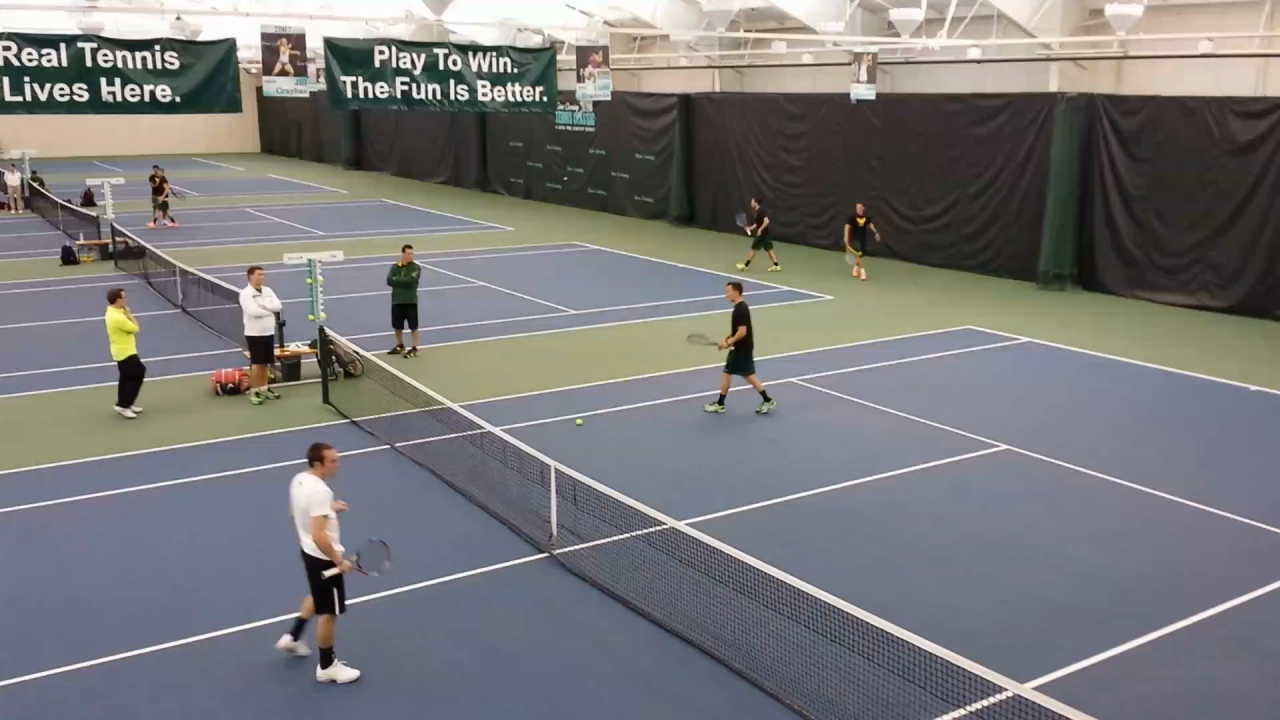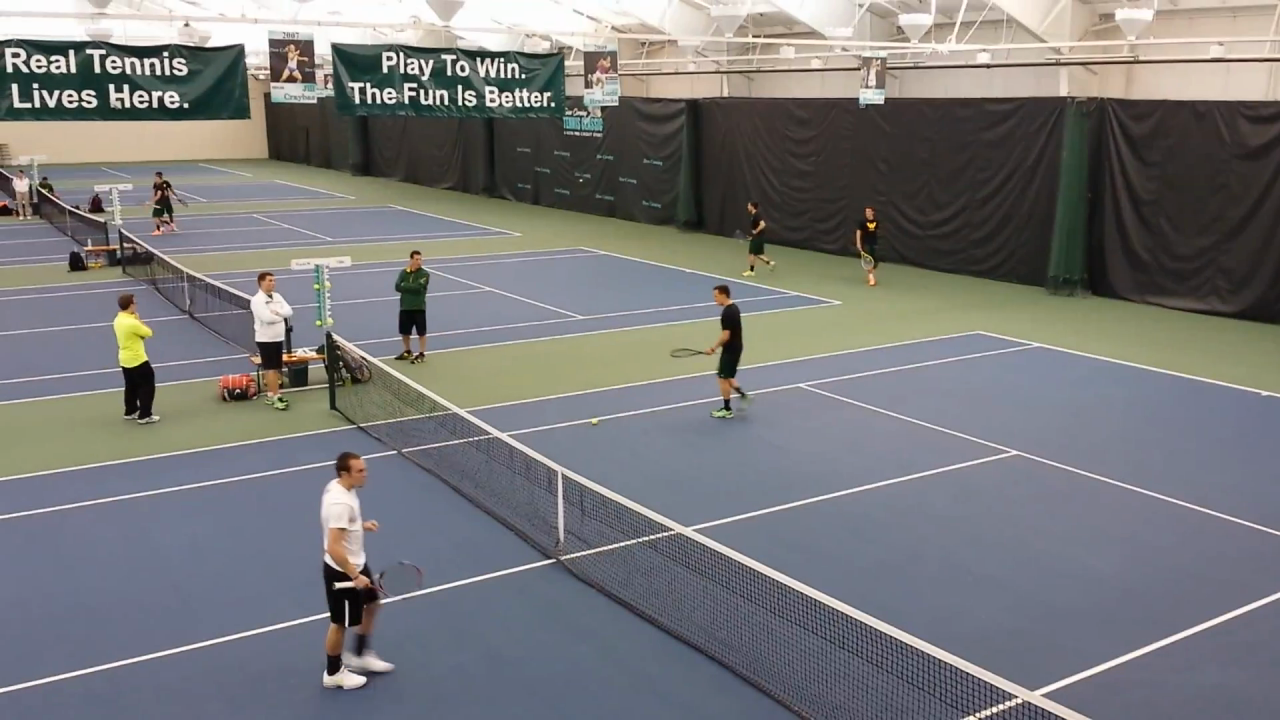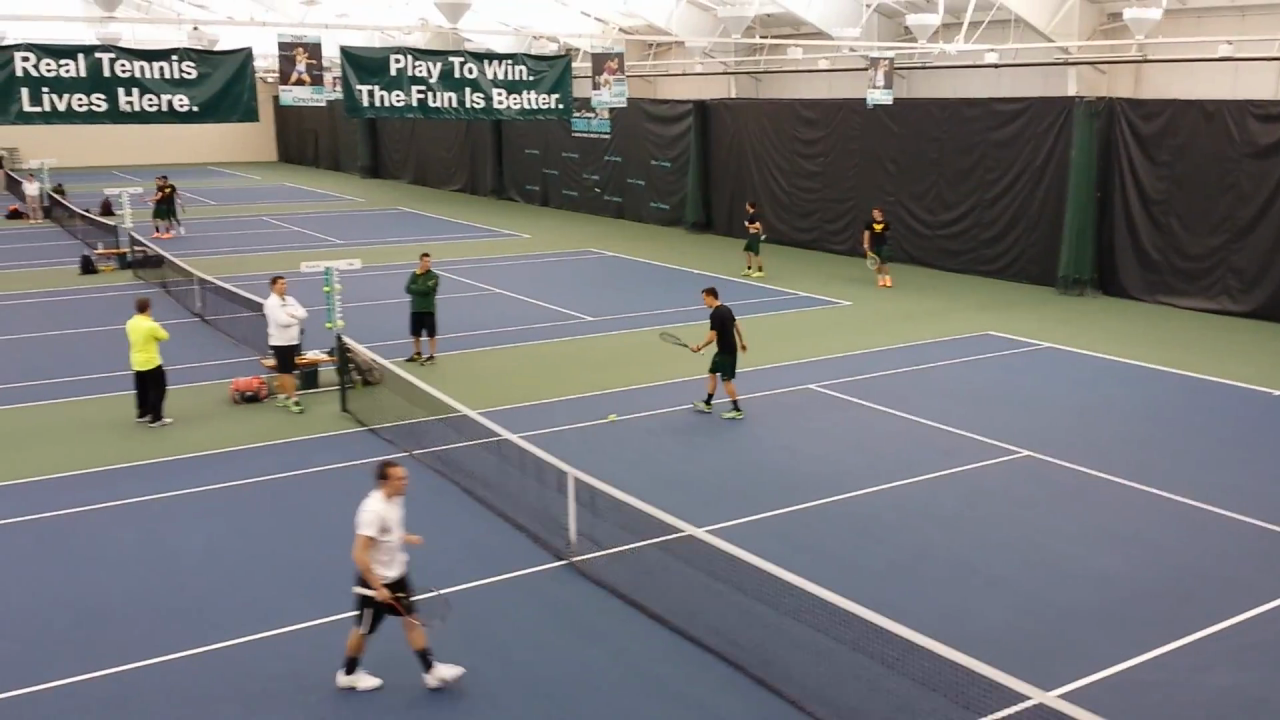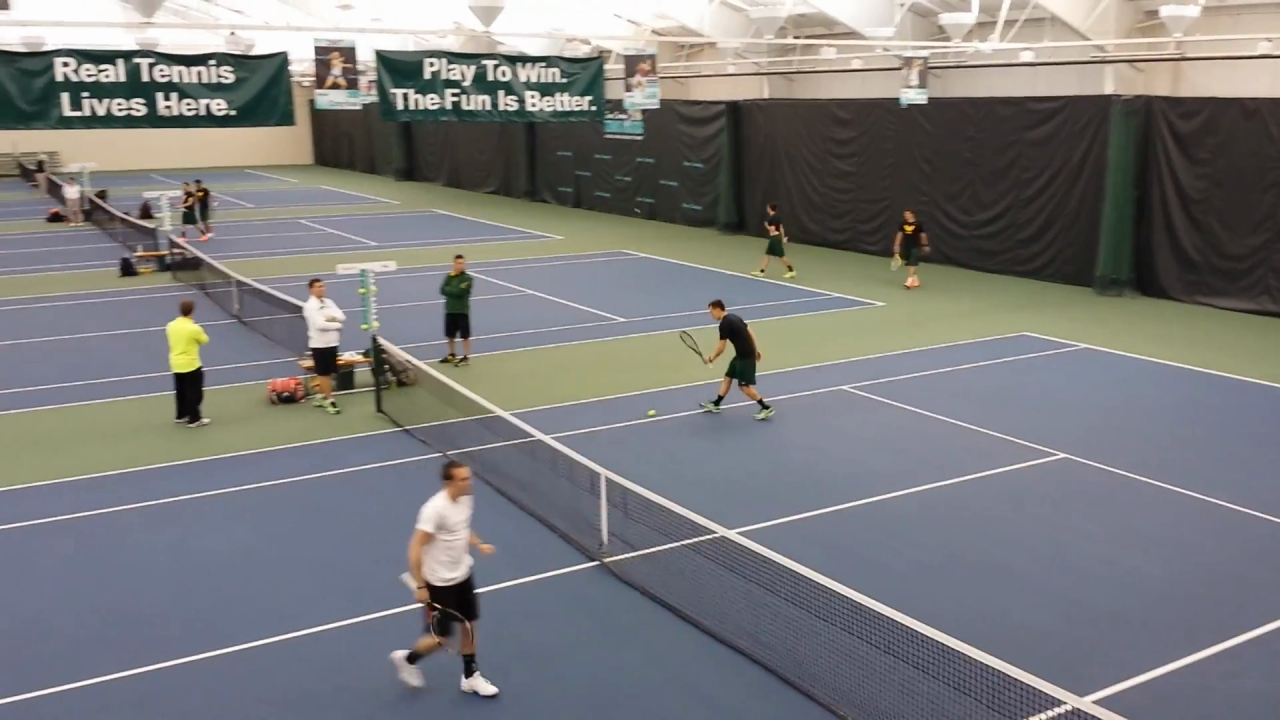
dt=0.2s
person 1, frame 1
left shoulder: (299, 479)
right shoulder: (319, 492)
right elbow: (319, 536)
right wrist: (339, 561)
left hip: (311, 554)
right hip: (323, 558)
left knee: (317, 599)
right knee: (330, 613)
left ankle: (292, 637)
right ankle: (327, 666)
person 1, frame 2
left shoulder: (339, 487)
right shoulder: (340, 502)
right elbow: (333, 547)
left wrist: (360, 525)
right wrist: (356, 576)
left hip: (354, 563)
right hip: (341, 570)
left knee: (370, 604)
right knee: (340, 623)
left ankle: (360, 655)
right ankle: (333, 673)
person 1, frame 3
left shoulder: (395, 500)
right shoulder: (374, 511)
right elbow: (360, 554)
left wrist: (404, 538)
right wrist: (377, 587)
left hip: (398, 572)
right hip: (378, 580)
left knee: (411, 621)
right knee: (365, 629)
left ankle: (432, 671)
right ankle: (348, 674)
person 1, frame 4
left shoulder: (466, 499)
right shoulder: (435, 509)
right elbow: (415, 549)
left wrist: (478, 544)
right wrist: (421, 587)
left hip: (463, 576)
right hip: (440, 583)
left knee: (468, 627)
right knee: (440, 637)
left ankle: (471, 676)
right ankle: (406, 659)
